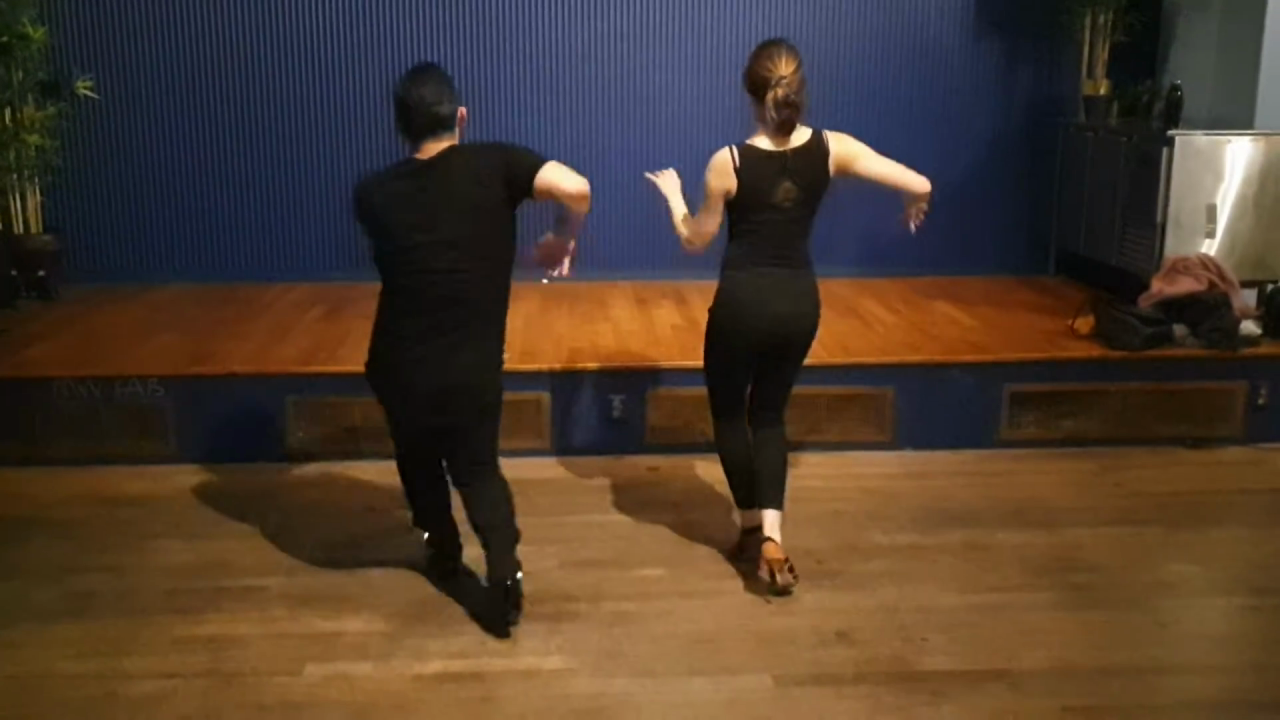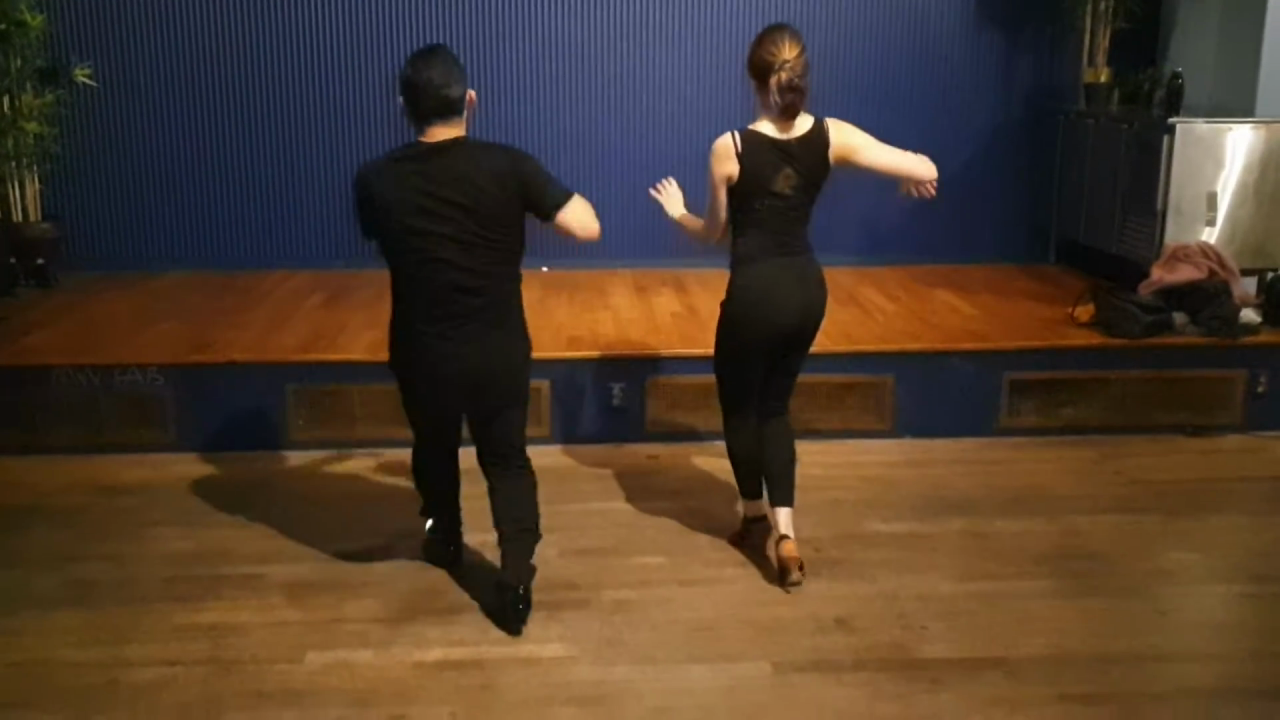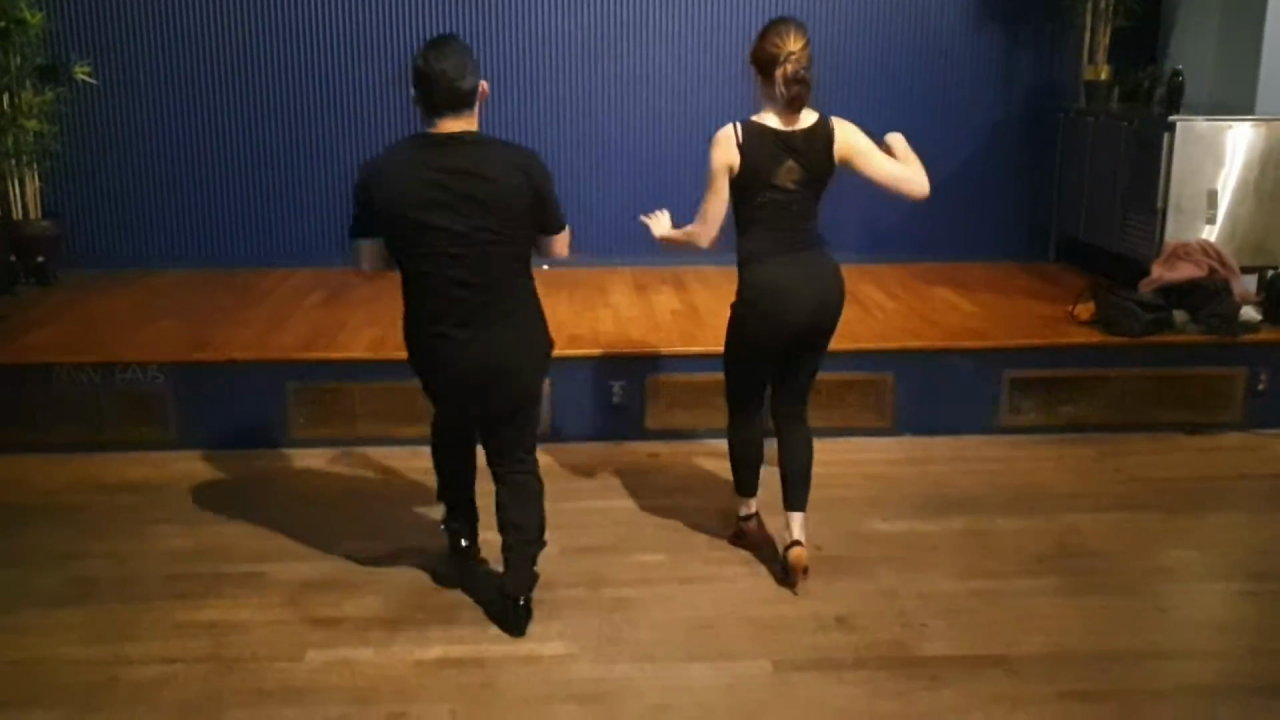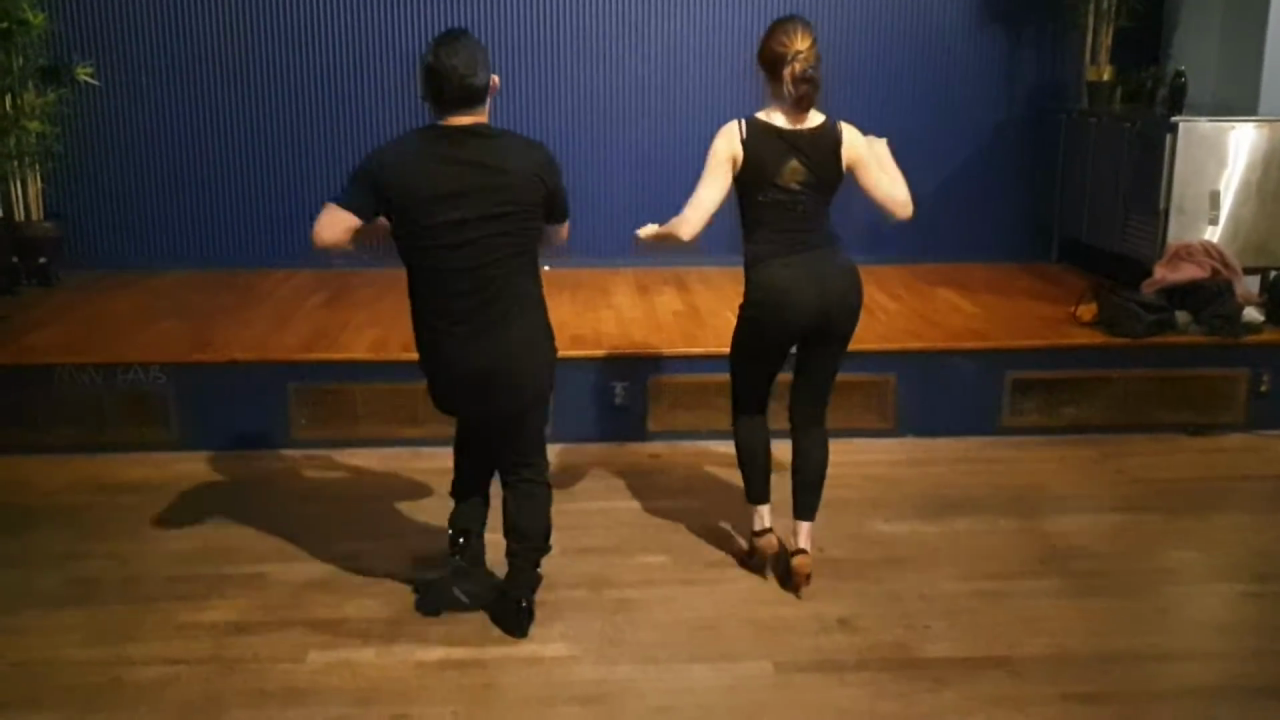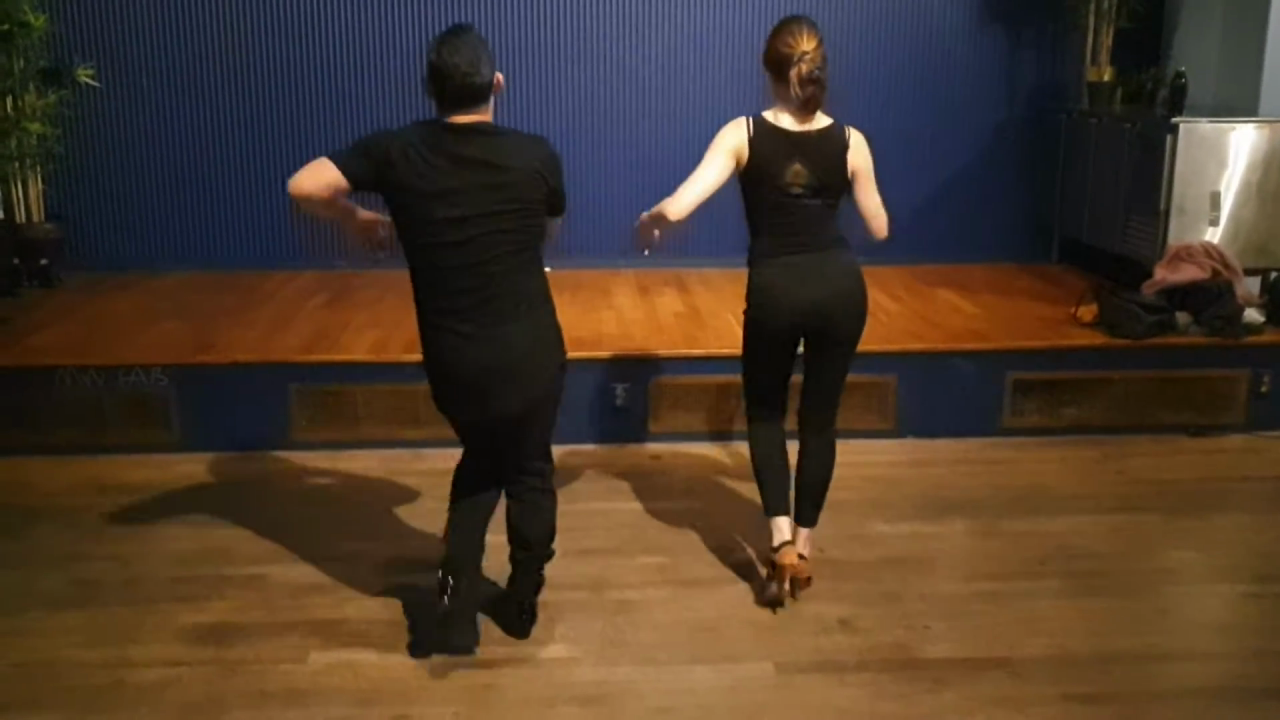
dt=0.1s
person 1, frame 1
left shoulder: (373, 193)
right shoulder: (495, 166)
right elbow: (576, 187)
right wrist: (562, 242)
left hip: (399, 368)
right hip: (473, 369)
left knee: (417, 457)
right knee: (479, 469)
left ankle: (440, 548)
right ankle: (504, 577)
person 1, frame 2
left shoulder: (376, 180)
right shoulder: (509, 165)
right elbow: (586, 228)
right wrist: (537, 214)
left hip: (420, 357)
right hip: (500, 354)
left knee: (433, 441)
right knee: (508, 462)
left ankle: (442, 534)
right ankle: (517, 588)
person 1, frame 3
left shoulder: (383, 173)
right shoulder: (519, 165)
right elbow: (558, 250)
left hip: (438, 351)
right hip: (514, 350)
left knee: (452, 435)
right knee: (516, 465)
left ankle: (461, 538)
right ankle: (517, 593)
person 1, frame 4
left shoulder: (396, 161)
right shoulder: (534, 160)
left elbow: (327, 235)
right elbow: (558, 236)
left wrist: (384, 224)
left hip: (449, 355)
right hip: (524, 350)
left knee: (476, 444)
right knee: (526, 468)
left ankle: (466, 563)
right ankle: (520, 597)
person 1, frame 5
left shoulder: (397, 152)
right shoulder: (535, 156)
left elbow: (302, 185)
left wrist: (360, 218)
left hip: (453, 358)
right hip: (531, 352)
left knee: (480, 463)
right knee: (530, 472)
left ankle: (458, 605)
right ankle: (523, 598)
person 2, frame 1
left shoulder: (728, 162)
right shoulder: (831, 148)
left elbow: (694, 241)
right elbow: (920, 186)
left wrist: (672, 193)
right wrist: (917, 207)
left hip: (741, 302)
right hip: (799, 301)
left knee: (730, 416)
right knee: (768, 415)
left ankle: (750, 528)
right ankle: (772, 535)
person 2, frame 2
left shoulder: (730, 148)
right shoulder: (832, 137)
left elbow: (716, 229)
right elbow: (924, 176)
left wrist: (676, 206)
right wrist: (908, 159)
left hip: (753, 294)
right hip: (808, 289)
left knee: (738, 408)
right knee: (773, 405)
left ankle: (753, 520)
right ankle: (785, 532)
person 2, frame 3
left shoulder: (731, 140)
right shoulder: (834, 134)
left elbow: (705, 235)
right elbow: (918, 187)
left wrist: (664, 230)
right wrist: (899, 146)
left hip: (768, 292)
right hip: (823, 285)
left knee: (745, 406)
right knee: (792, 409)
left ankle: (748, 519)
right ankle: (796, 539)
person 2, frame 4
left shoulder: (738, 136)
right shoulder: (846, 139)
left elbow: (689, 228)
right elbow: (902, 210)
left wrist: (654, 232)
right wrist: (882, 155)
left hip: (775, 291)
right hip: (837, 285)
left knee: (748, 404)
right knee: (810, 415)
left ankle: (763, 530)
right ankle: (800, 544)
person 2, frame 5
left shoulder: (742, 134)
right shoulder: (849, 142)
left elbow: (677, 208)
right elbow: (879, 230)
left wrist: (649, 219)
left hip: (775, 292)
right hip: (841, 289)
left knee: (765, 416)
right knee: (819, 420)
left ankle: (780, 542)
right ankle: (802, 548)
